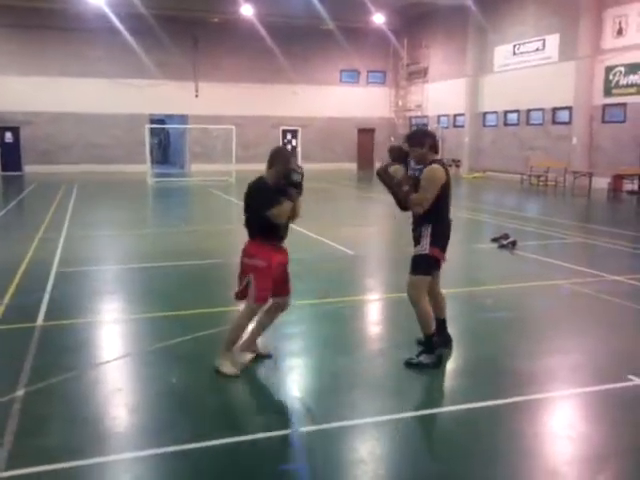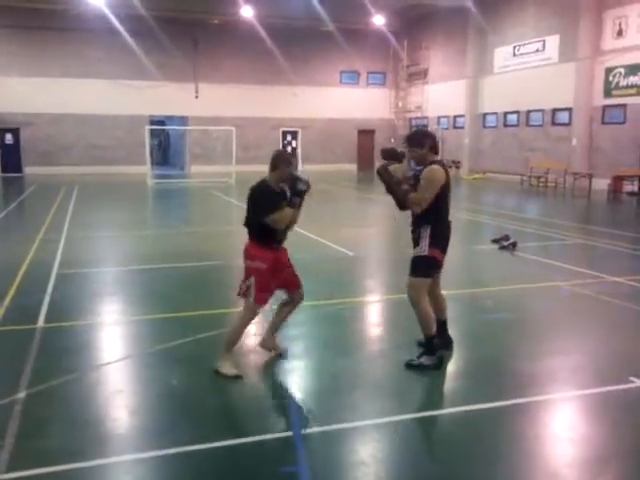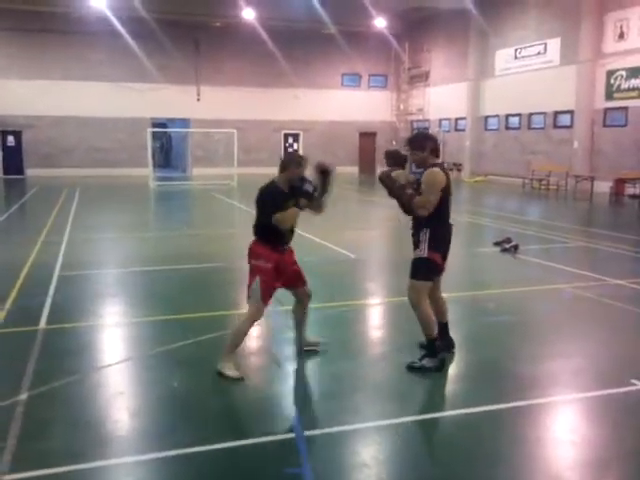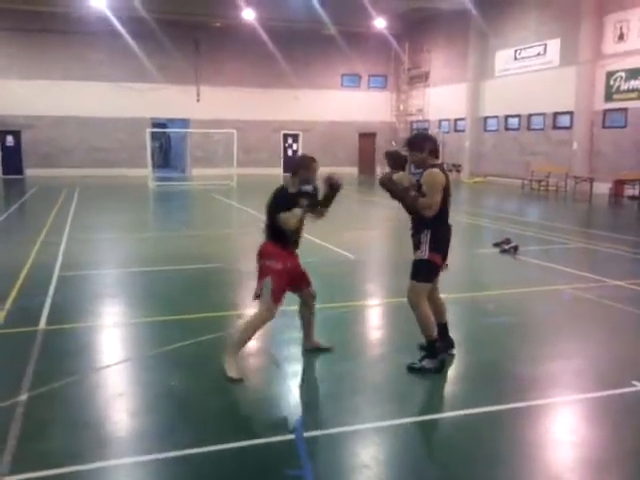
dt=0.1s
person 1, frame 1
left shoulder: (434, 170)
right shoulder: (429, 170)
left elbow: (418, 205)
right elbow: (413, 199)
left wrist: (395, 182)
right wrist: (399, 181)
left hip: (431, 236)
right hip: (432, 234)
left knee: (416, 292)
right knee: (432, 287)
left ankle: (431, 351)
right ankle: (441, 335)
person 1, frame 2
left shoulder: (433, 171)
right shoulder: (429, 170)
left elbow: (416, 205)
right elbow: (411, 200)
left wrist: (395, 181)
right wrist: (398, 180)
left hip: (430, 237)
right hip: (432, 235)
left knee: (416, 294)
right knee: (432, 289)
left ankle: (432, 353)
right ankle: (442, 336)
person 1, frame 3
left shoulder: (433, 174)
right shoulder: (433, 173)
left elbow: (422, 208)
right elbow: (414, 205)
left wrist: (398, 187)
right wrist: (399, 186)
left hip: (431, 240)
right hip: (433, 239)
left knee: (416, 296)
right knee: (433, 291)
left ankle: (434, 354)
right ankle: (444, 339)
person 1, frame 4
left shoulder: (433, 174)
right shoulder: (431, 174)
left elbow: (428, 209)
right elbow: (417, 207)
left wrist: (401, 190)
right wrist: (401, 189)
left hip: (431, 242)
right hip: (432, 240)
left knee: (416, 297)
right knee: (431, 292)
left ankle: (434, 356)
right ankle: (444, 339)
person 2, frame 1
left shoulder: (280, 186)
right shoulder: (258, 189)
left elbow: (293, 216)
right elbow: (280, 217)
left wrist: (294, 190)
right wrist: (292, 190)
left hip: (277, 250)
right hip: (259, 252)
left knee: (282, 301)
right knee: (251, 309)
left ankle: (248, 343)
right ankle: (224, 356)
person 2, frame 2
left shoulder: (281, 190)
right shoulder: (260, 192)
left elbow: (291, 222)
right elbow: (279, 222)
left wrist: (297, 198)
right wrist: (296, 198)
left hip: (277, 251)
right hip: (259, 254)
left knee: (297, 295)
right knee: (250, 311)
left ankle: (269, 338)
right ankle: (224, 358)
person 2, frame 3
left shoulder: (292, 190)
right shoulder: (269, 193)
left elbow: (318, 208)
right elbow: (284, 223)
left wrist: (323, 184)
right wrist: (303, 199)
left hip: (282, 252)
right hip: (264, 254)
left knee: (304, 294)
right knee: (255, 311)
left ankle: (301, 339)
right ankle: (226, 359)
person 2, frame 4
left shoulder: (300, 192)
right shoulder: (282, 196)
left elbow: (318, 213)
right elbow: (288, 224)
left wrist: (330, 193)
right wrist: (304, 201)
left hip: (288, 254)
right hip: (274, 256)
left knee: (309, 295)
right knee: (266, 312)
left ankle: (309, 341)
right ankle: (231, 357)
